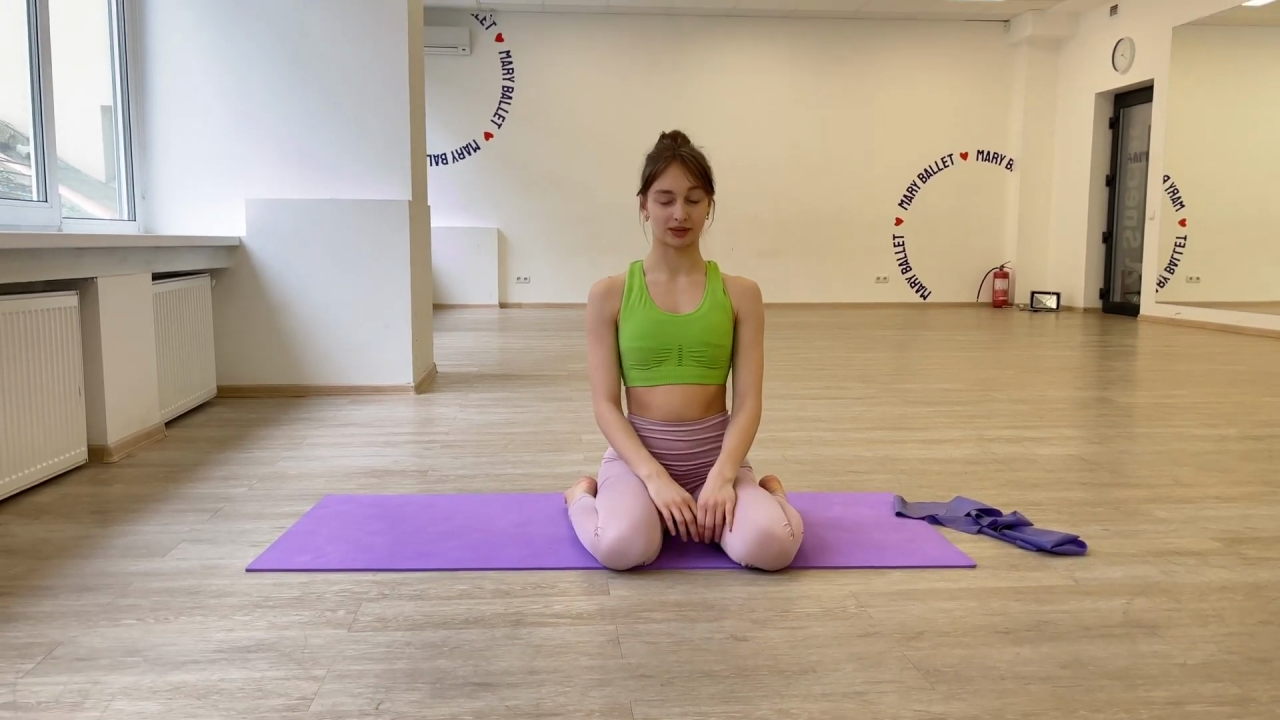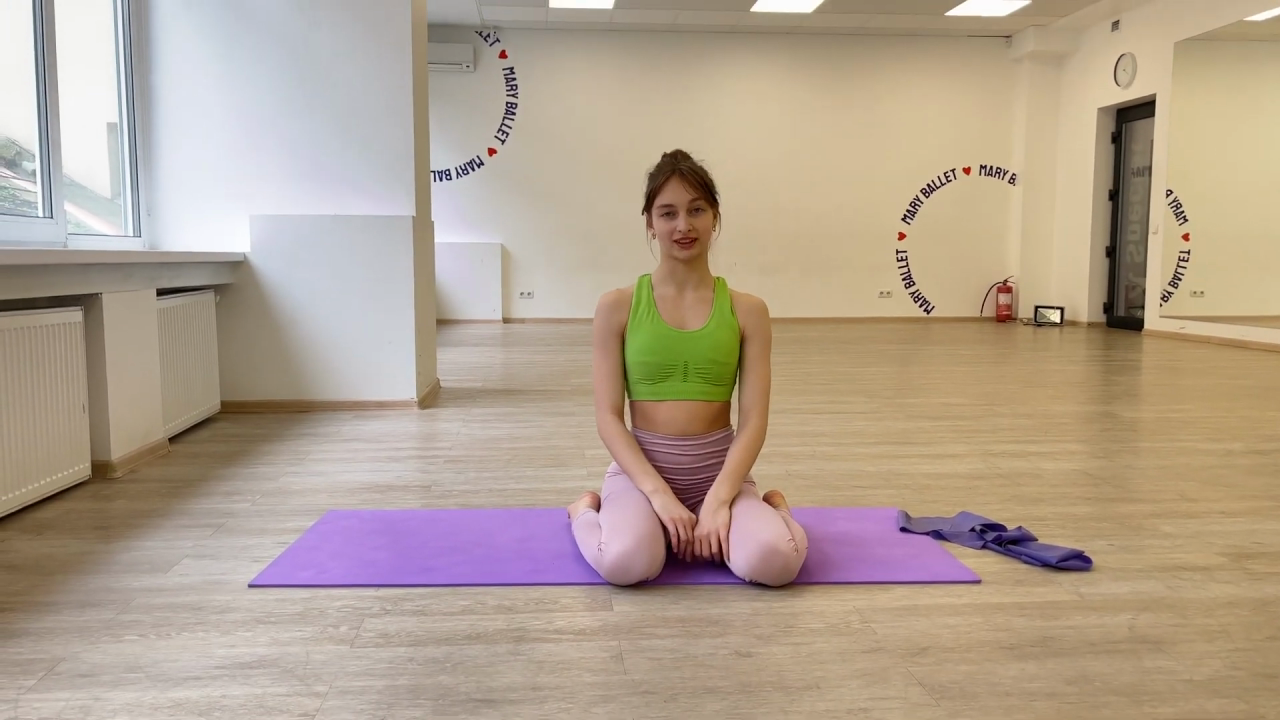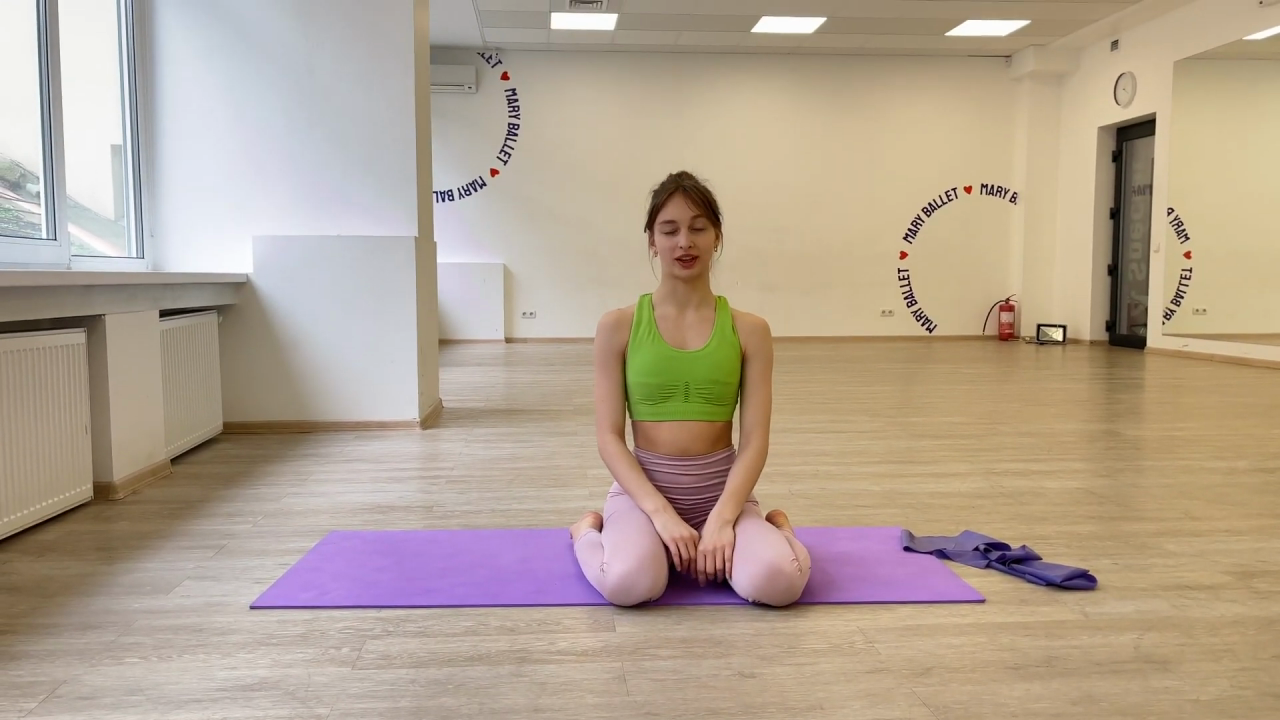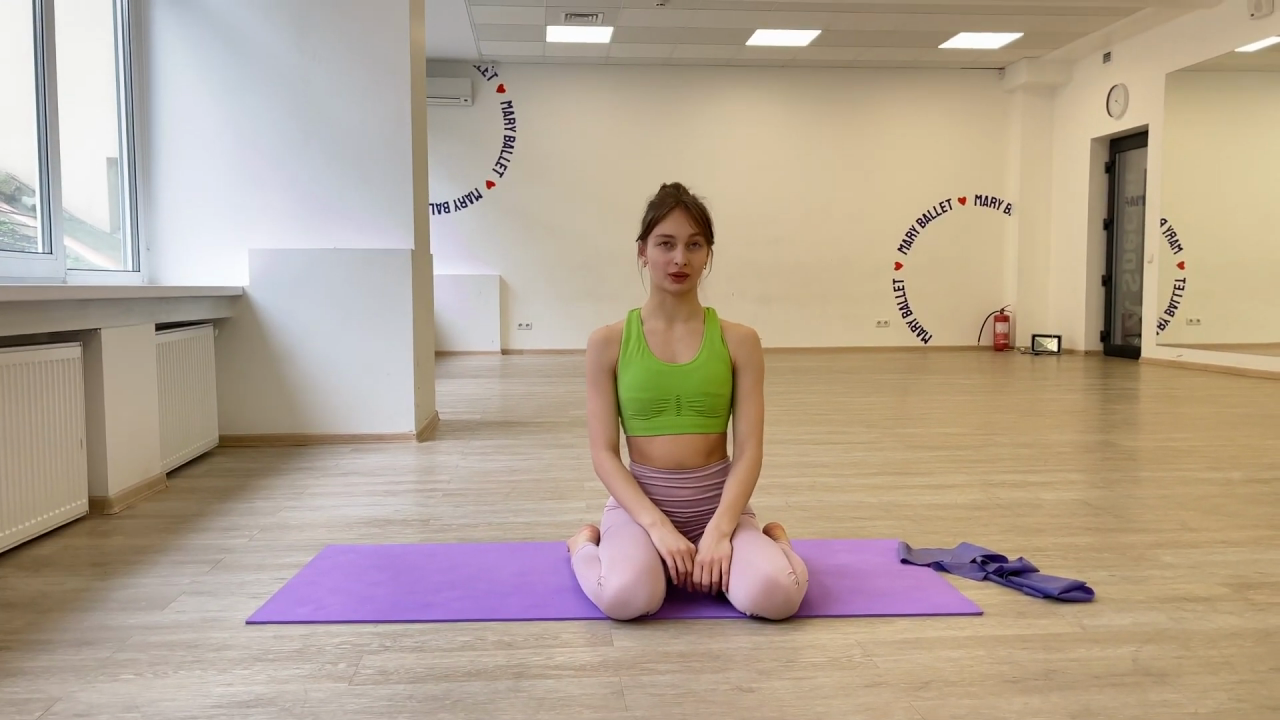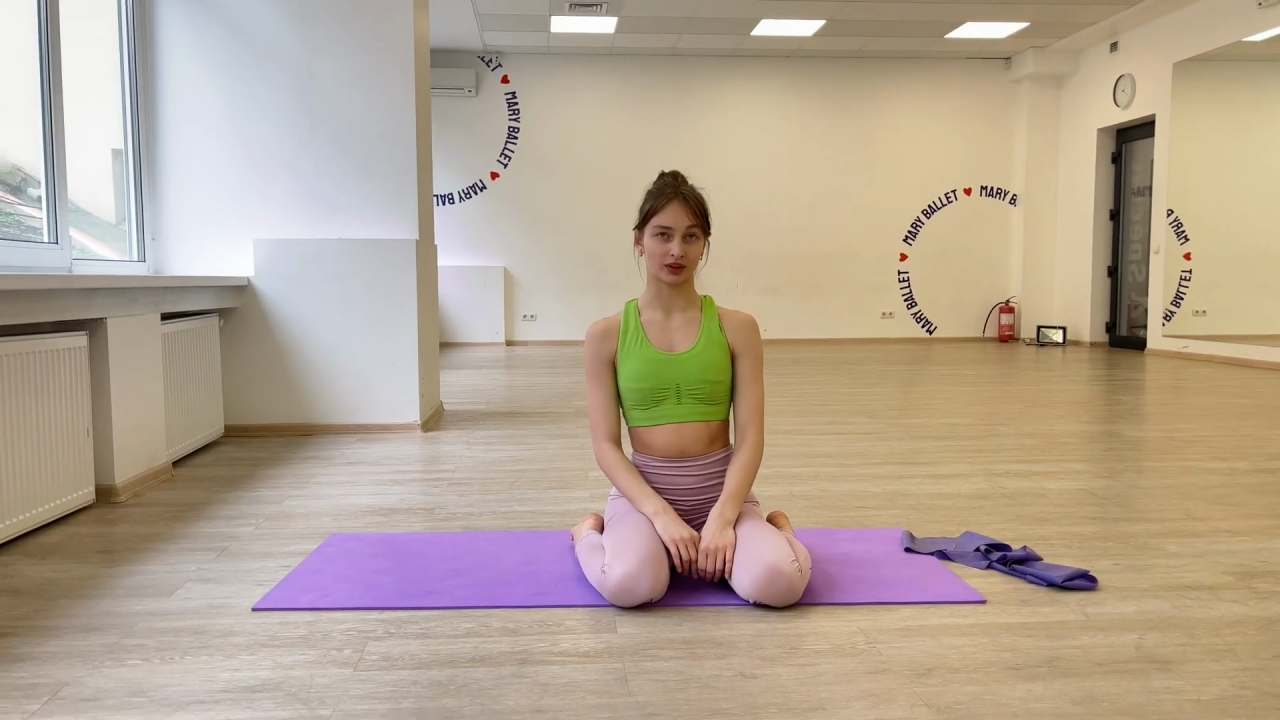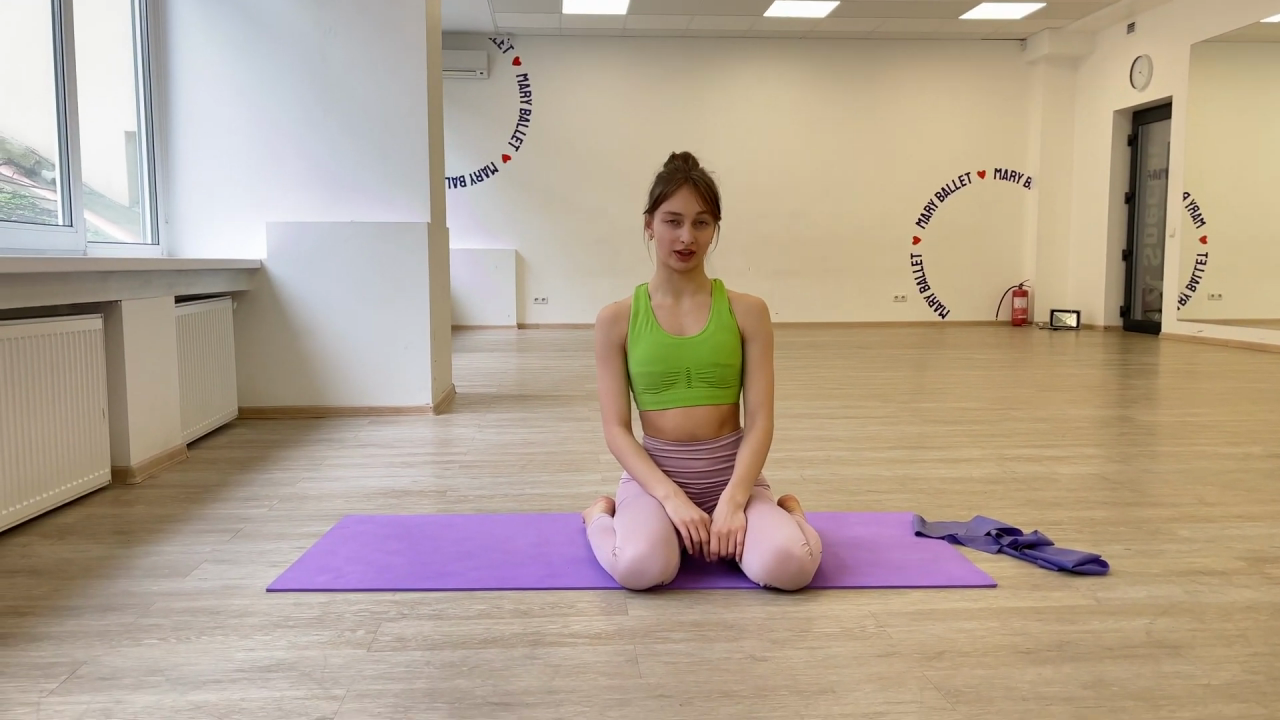
dt=0.5s
person 1, frame 1
left shoulder: (740, 294)
right shoulder: (610, 293)
left elbow: (748, 402)
right elbow: (605, 404)
left wrist: (722, 477)
right wrist: (655, 476)
left hip: (714, 452)
right hip: (637, 452)
left knee: (770, 546)
right knee: (622, 547)
left ankle: (767, 492)
right ankle: (583, 496)
person 1, frame 2
left shoulder: (748, 311)
right shoulder: (617, 307)
left elbow: (753, 421)
right elbow: (609, 417)
left wrist: (718, 499)
right wrist: (660, 495)
left hip: (718, 468)
right hip: (641, 467)
left knee: (773, 561)
right knee: (625, 564)
left ankle: (771, 507)
right ankle: (586, 511)
person 1, frame 3
left shoulder: (749, 330)
right shoulder: (618, 326)
left elbow: (754, 441)
right elbow: (609, 437)
left wrist: (721, 517)
right wrist: (660, 512)
left hip: (722, 489)
right hip: (643, 487)
left knee: (777, 582)
right knee: (628, 584)
left ankle: (774, 527)
right ankle: (588, 531)
person 1, frame 4
left shoulder: (739, 341)
right shoulder: (608, 342)
left elbow: (749, 451)
right elbow: (604, 453)
left wrist: (719, 530)
right wrist: (658, 526)
left hip: (717, 500)
right hip: (640, 500)
left knee: (774, 596)
right knee: (626, 598)
left ankle: (771, 540)
right ankle: (586, 544)
person 1, frame 5
left shoulder: (737, 328)
right shoulder: (606, 334)
left elbow: (750, 437)
right elbow: (606, 444)
left wrist: (722, 517)
right wrist: (661, 514)
left hip: (721, 488)
right hip: (643, 490)
left knee: (777, 583)
right knee: (630, 585)
left ankle: (775, 528)
right ankle: (590, 533)
person 1, frame 6
left shoulder: (748, 312)
right shoulder: (617, 319)
left elbow: (760, 421)
right elbow: (616, 429)
left wrist: (733, 501)
right wrist: (672, 497)
left hip: (730, 471)
right hip: (654, 472)
left knee: (787, 566)
right knee: (640, 567)
left ankle: (785, 512)
right ankle: (602, 515)
